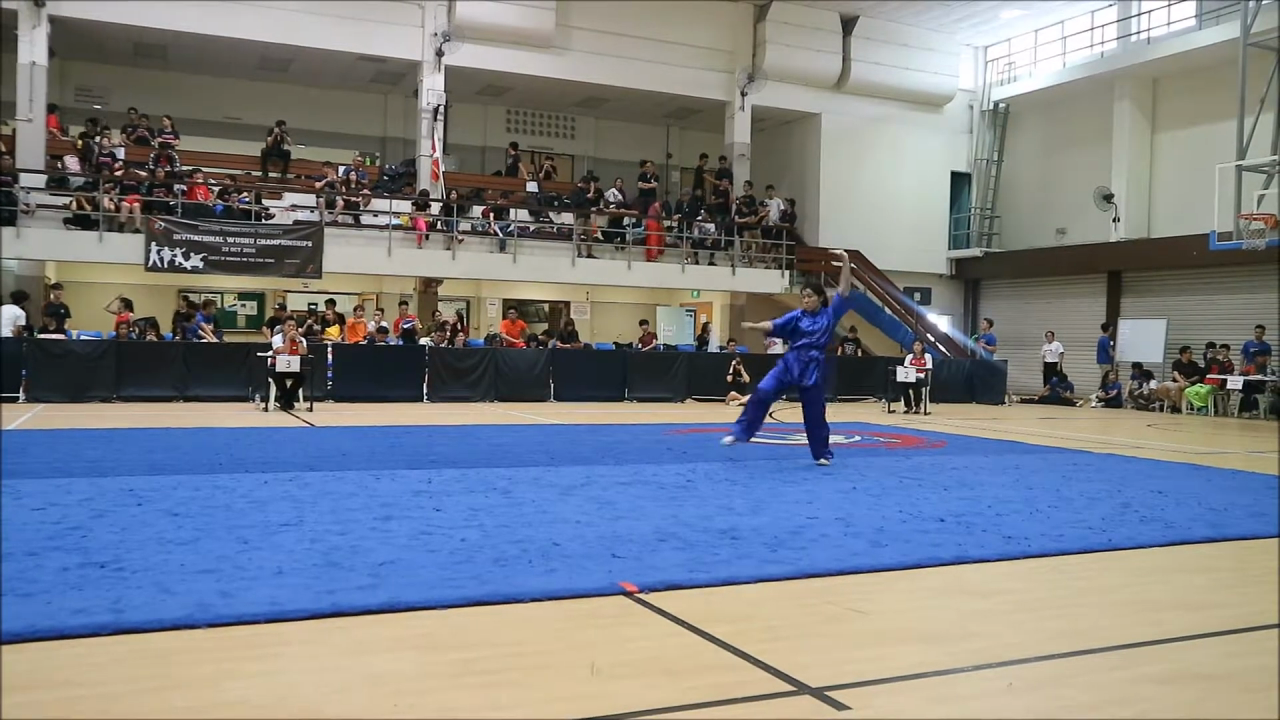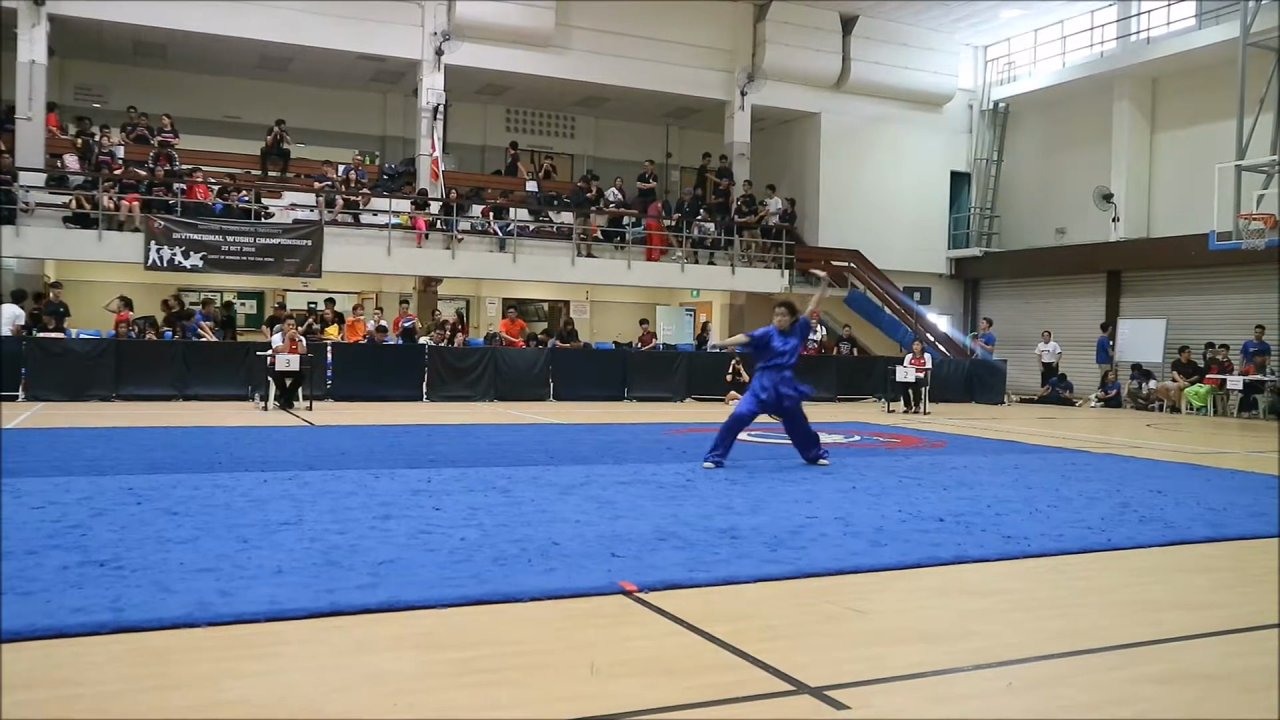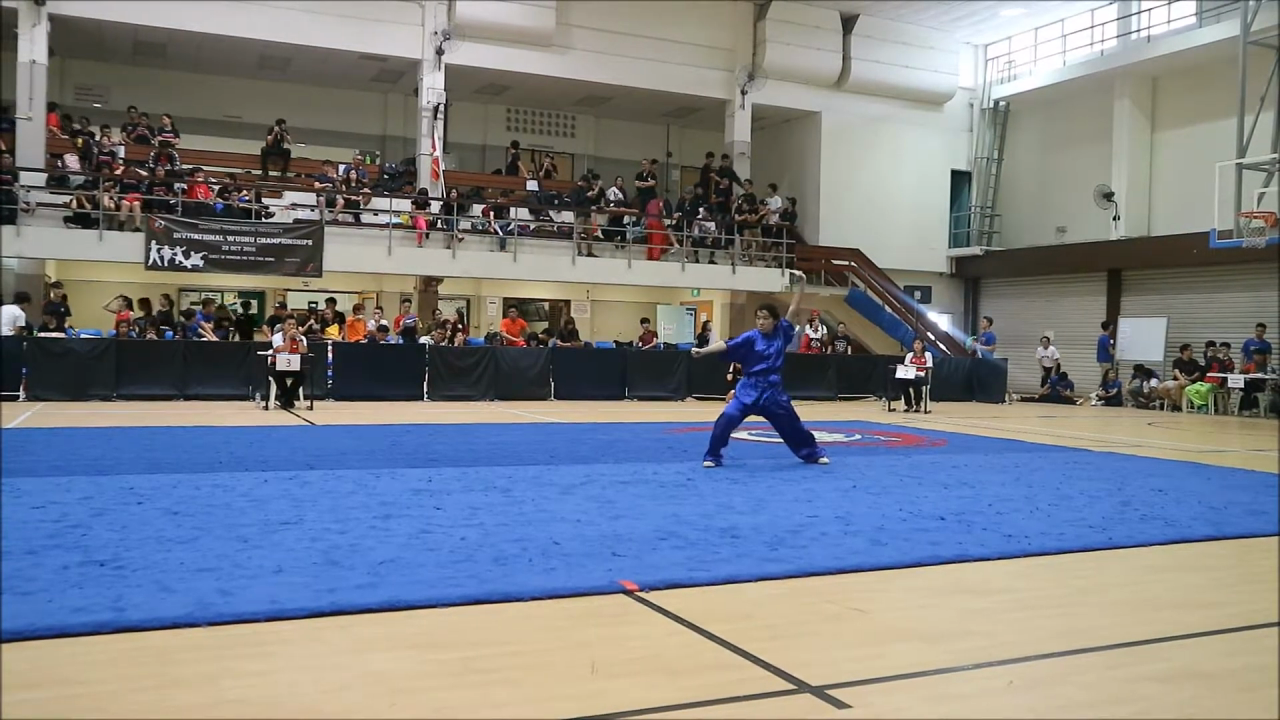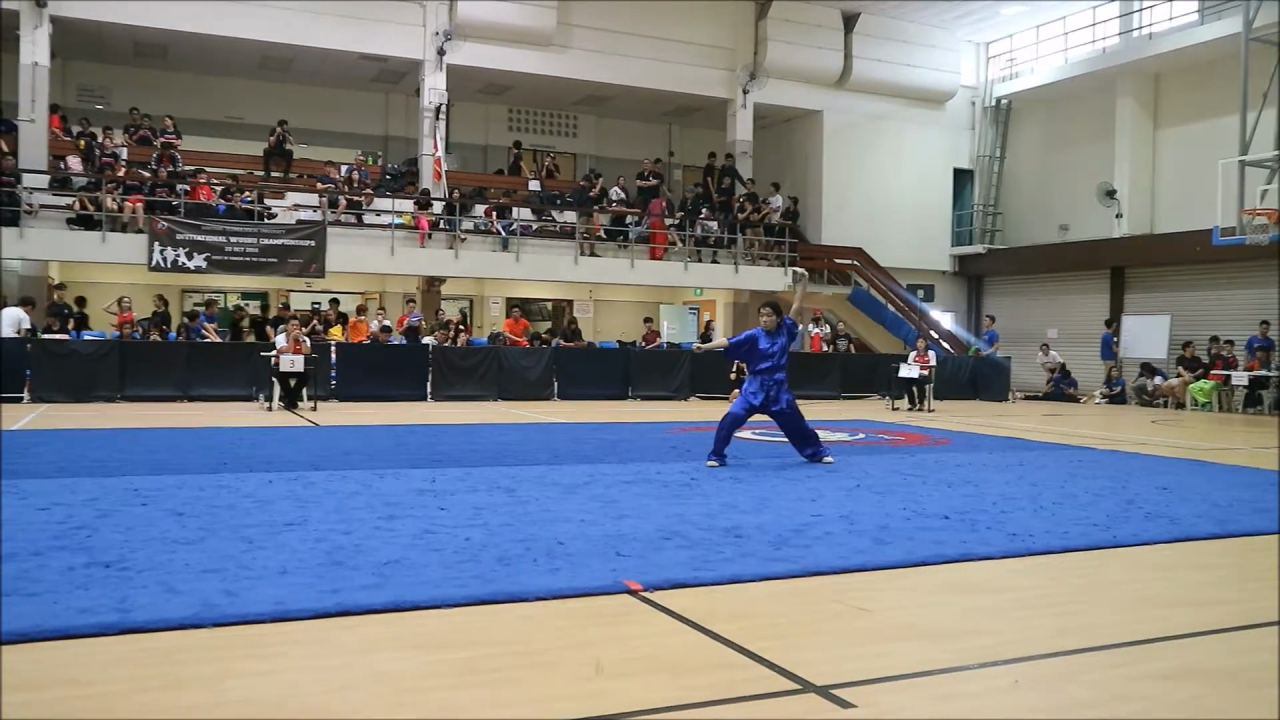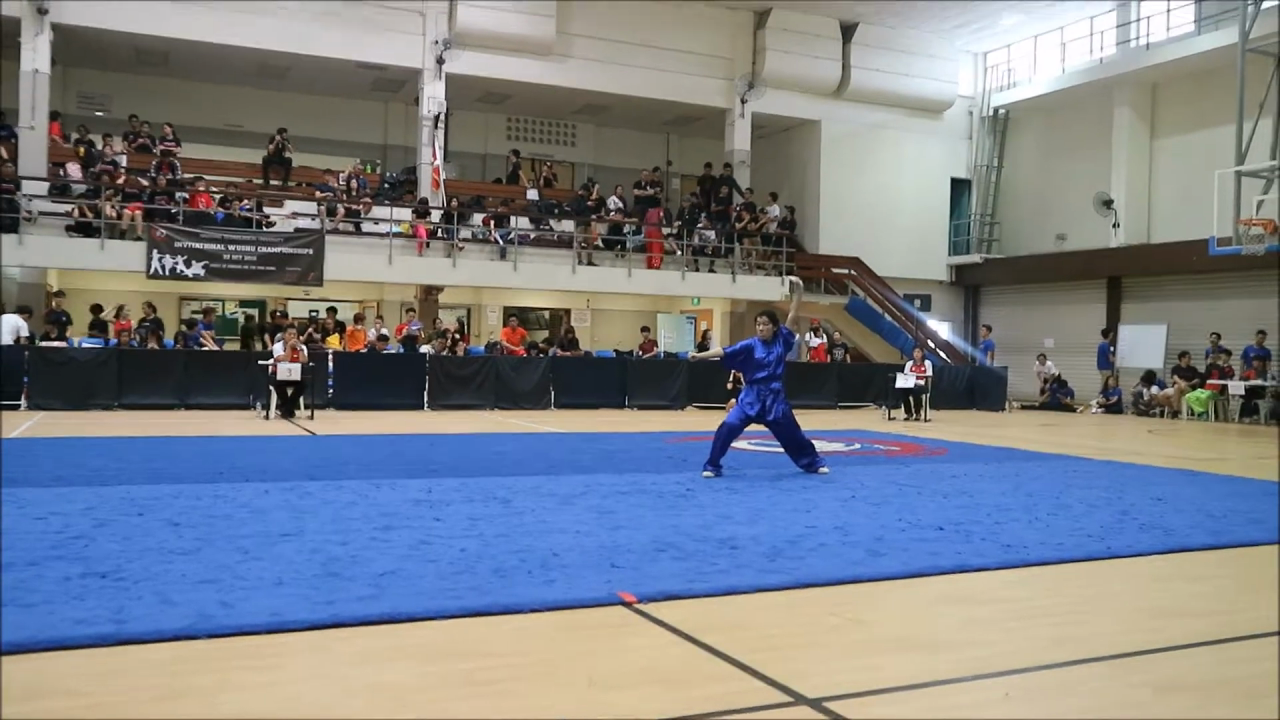
dt=0.3s
person 1, frame 1
left shoulder: (830, 314)
right shoulder: (796, 316)
left elbow: (844, 289)
right elbow: (772, 325)
left wrist: (846, 262)
right wrist: (753, 326)
left hip: (813, 367)
right hip: (790, 362)
left knee: (815, 414)
right knee: (763, 393)
left ankle: (821, 453)
right ankle: (740, 432)
person 1, frame 2
left shoulder: (798, 331)
right shoulder: (767, 333)
left elbow: (812, 308)
right elbow: (746, 338)
left wrist: (824, 283)
right wrist: (721, 343)
left hip: (786, 387)
right hip: (762, 385)
left knee: (799, 424)
right knee: (739, 416)
left ankle: (816, 454)
right ankle: (715, 456)
person 1, frame 3
left shoulder: (782, 333)
right shoulder: (750, 338)
left elbow: (794, 309)
right elbow: (727, 345)
left wrist: (801, 284)
right wrist: (703, 351)
left hip: (773, 390)
right hip: (749, 389)
left knee: (792, 425)
right knee: (728, 418)
left ankle: (814, 453)
right ankle: (712, 456)
person 1, frame 4
left shoulder: (785, 331)
right shoulder: (753, 336)
left elbow: (797, 306)
right elbow: (729, 342)
left wrist: (803, 281)
right wrist: (704, 347)
left hip: (779, 388)
right hip: (755, 387)
left knee: (797, 424)
right knee: (733, 417)
left ankle: (818, 452)
right ankle: (716, 456)
person 1, frame 5
left shoulder: (782, 341)
right shoulder: (750, 345)
left elbow: (793, 315)
right elbow: (724, 351)
left wrist: (798, 290)
right wrist: (700, 355)
left hip: (775, 397)
right hip: (751, 397)
left knee: (793, 434)
right knee: (729, 427)
left ankle: (814, 463)
right ankle: (712, 466)
